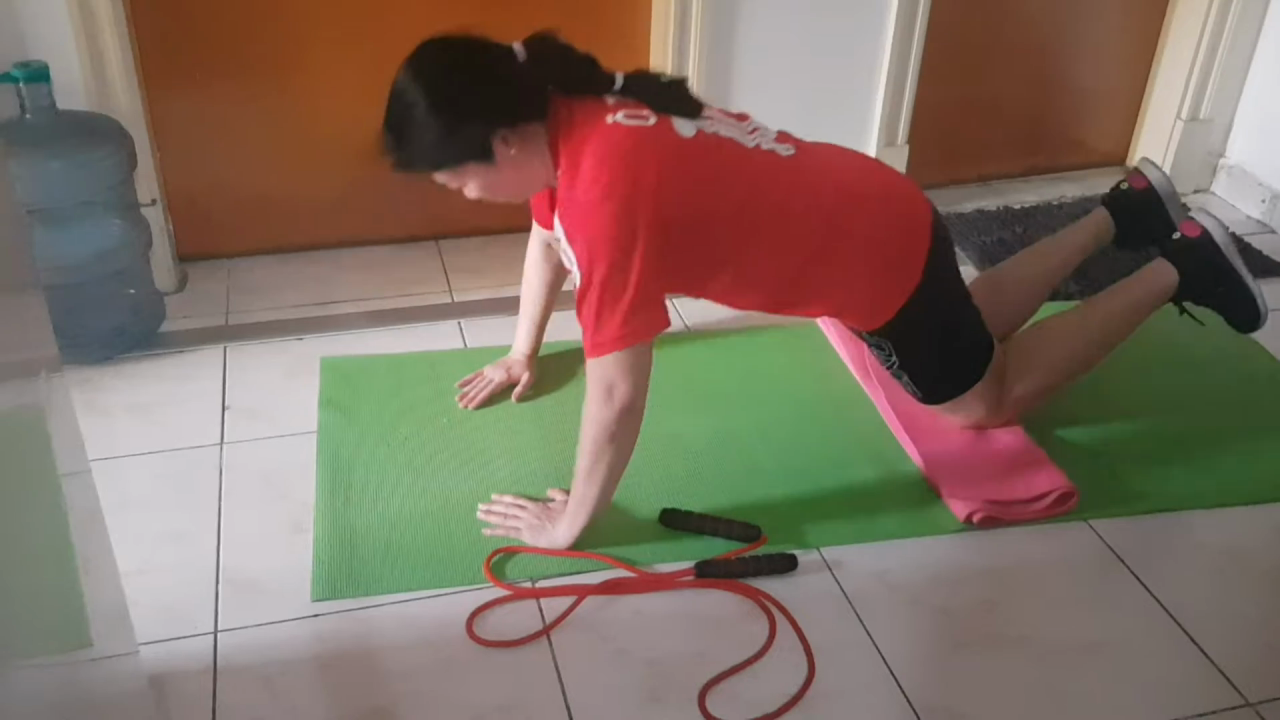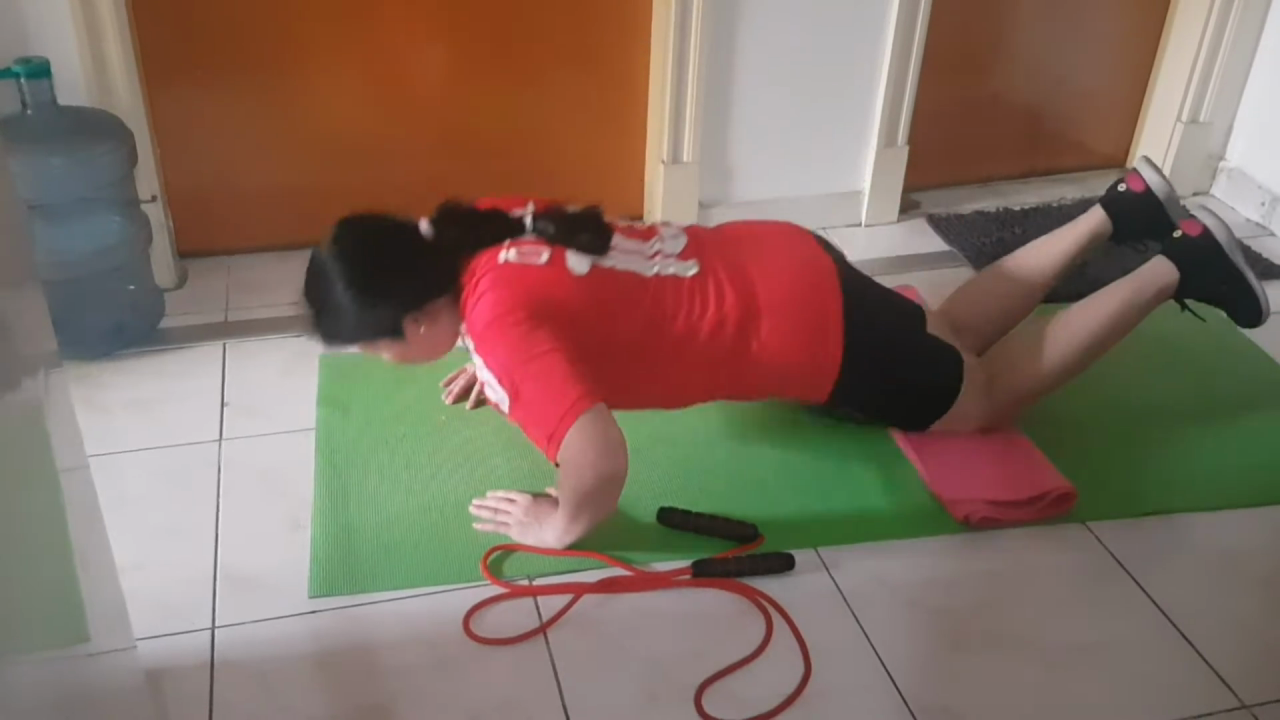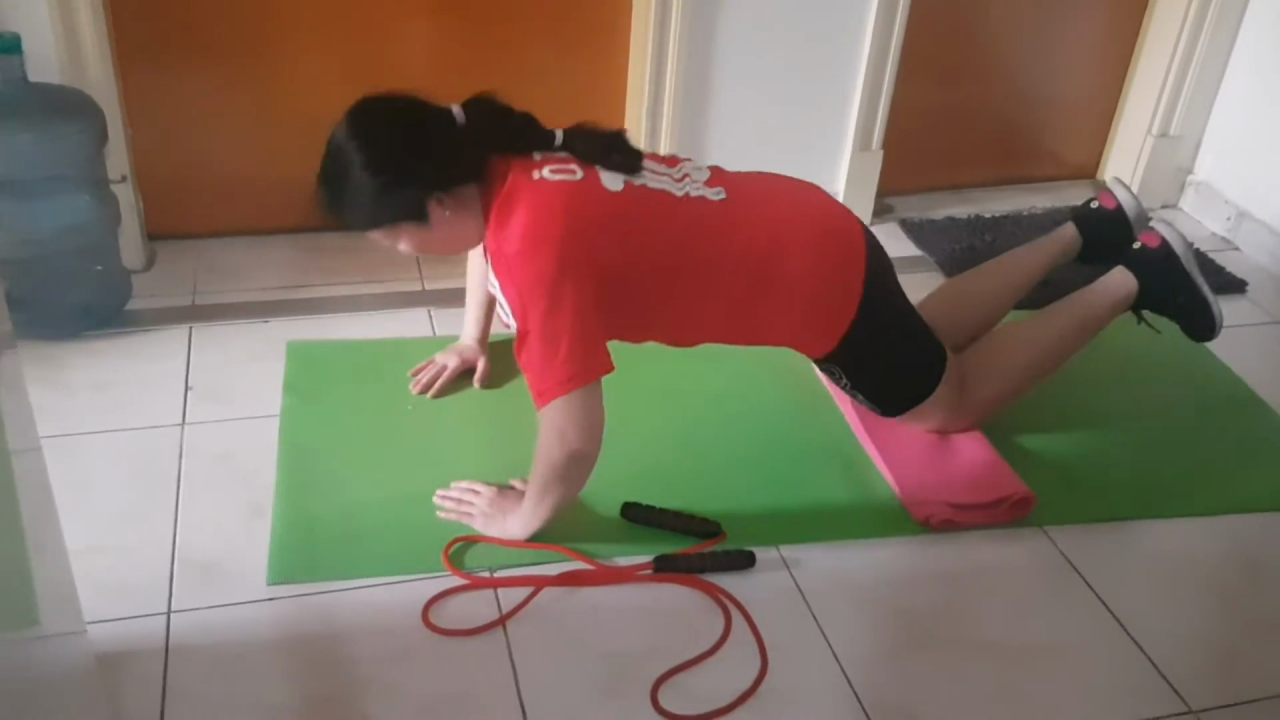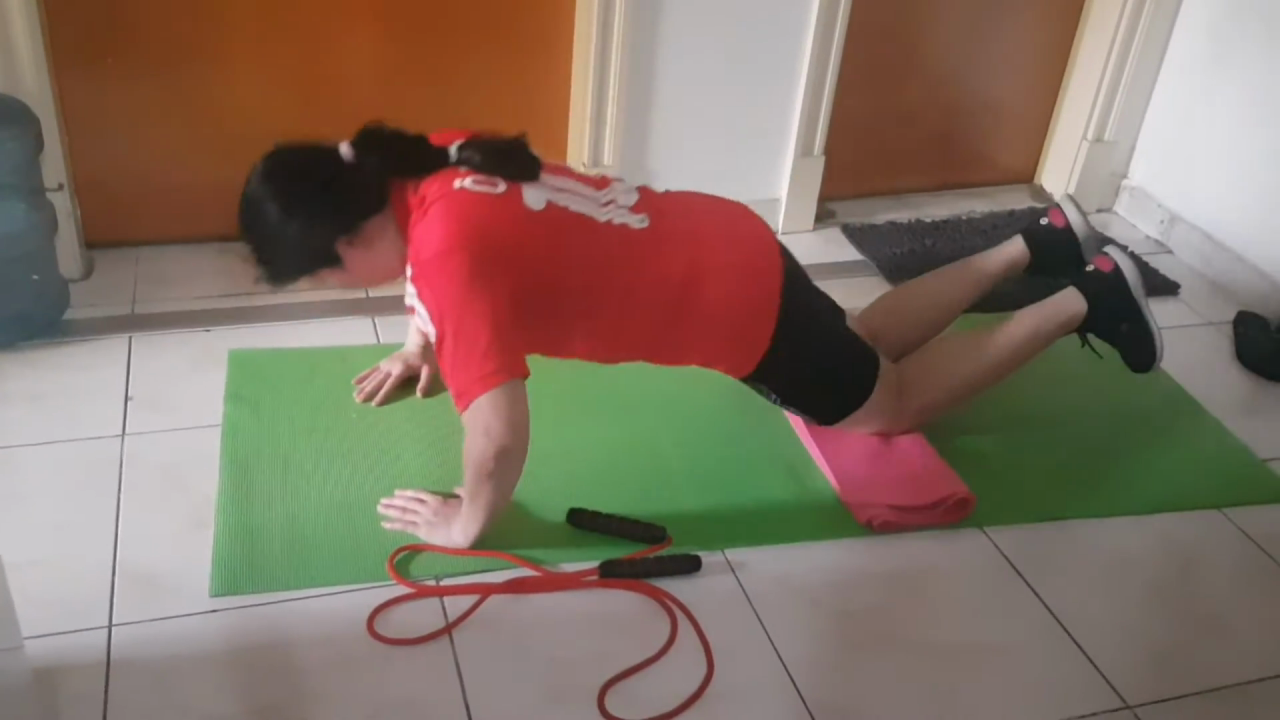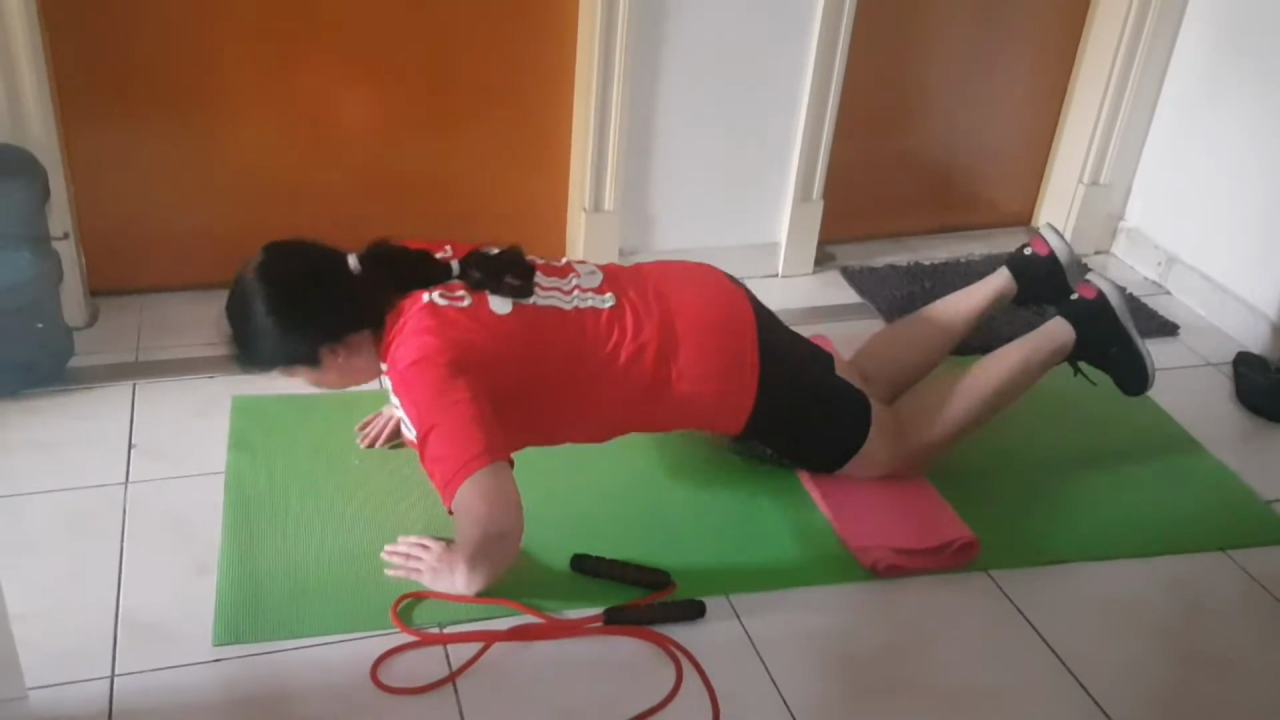
dt=1s
person 1, frame 1
left shoulder: (605, 186)
right shoulder: (559, 120)
left elbow: (617, 396)
right elbow: (548, 244)
left wrist: (571, 521)
right wrist: (521, 356)
left hip: (879, 250)
right hip: (851, 214)
left knee: (992, 398)
right knee: (969, 334)
left ankle: (1175, 266)
right ankle: (1122, 212)
person 1, frame 2
left shoulder: (496, 324)
right shoulder: (472, 244)
left elbow: (602, 464)
left wrist: (558, 524)
left hip: (801, 331)
right hip: (775, 266)
left knee: (988, 392)
right knee: (957, 335)
left ankle: (1174, 269)
right ankle: (1120, 210)
person 1, frame 3
left shoulder: (536, 241)
right shoulder: (495, 162)
left elbow: (574, 438)
left wrist: (523, 515)
right wrist: (472, 342)
left hip: (819, 278)
right hip: (791, 227)
left knee: (954, 401)
right knee: (925, 345)
left ankle: (1132, 280)
right ankle: (1089, 230)
person 1, frame 4
left shoulder: (445, 257)
right shoulder: (420, 167)
left elbow: (501, 433)
left wrist: (467, 520)
right wrist: (423, 346)
left hip: (739, 299)
right hip: (719, 244)
left knee: (894, 400)
right knee: (870, 345)
left ankle: (1081, 300)
right ankle: (1033, 244)
person 1, frame 5
left shoulder: (423, 361)
right shoulder: (398, 277)
left elbow: (496, 517)
left wrist: (463, 572)
left hip: (716, 360)
right hip: (694, 304)
left knee: (892, 444)
right knee: (859, 386)
left ankle: (1070, 328)
right ankle: (1025, 274)
